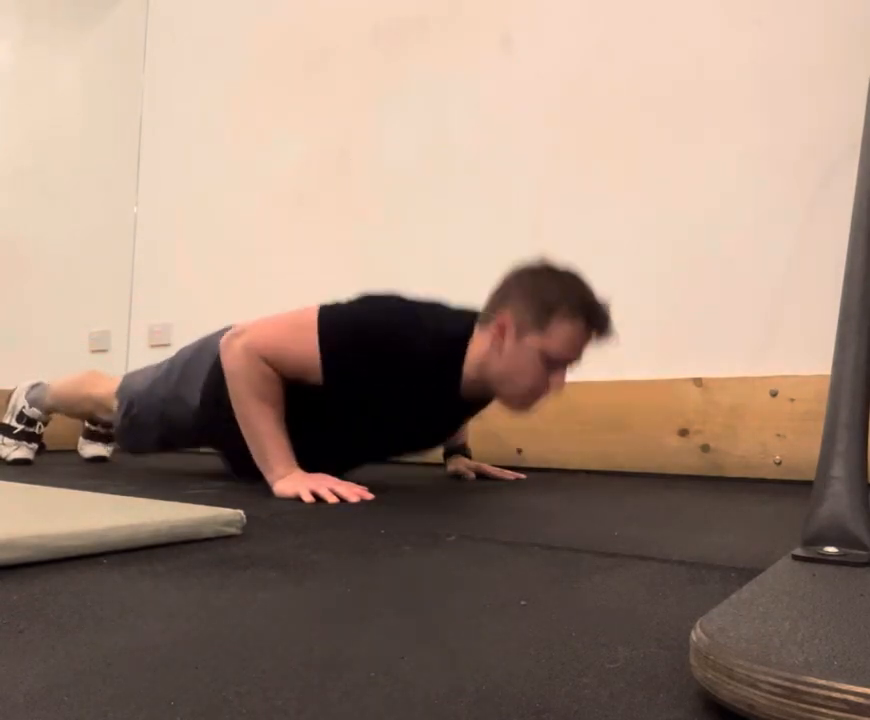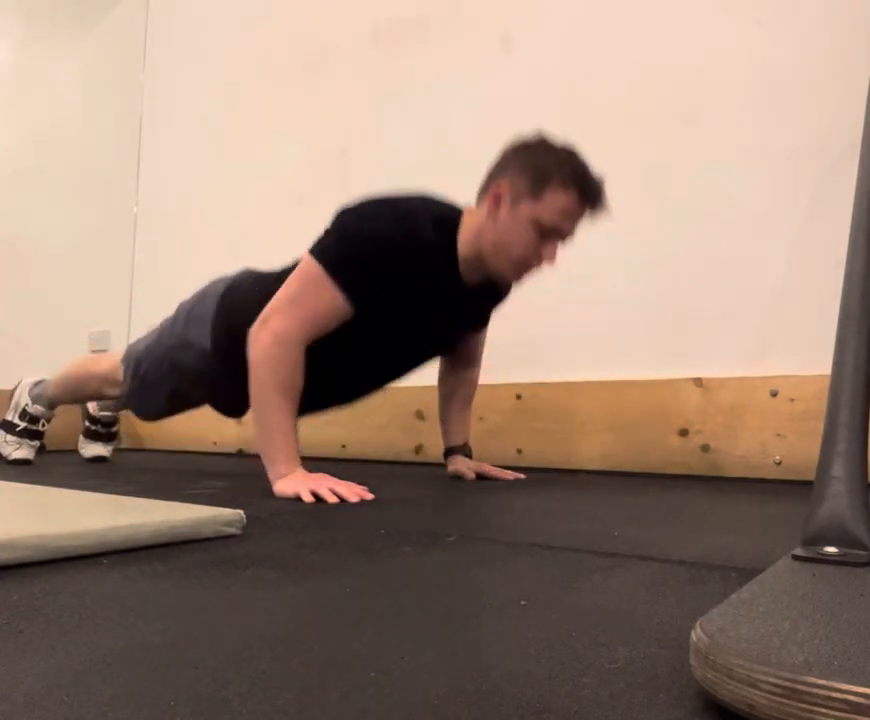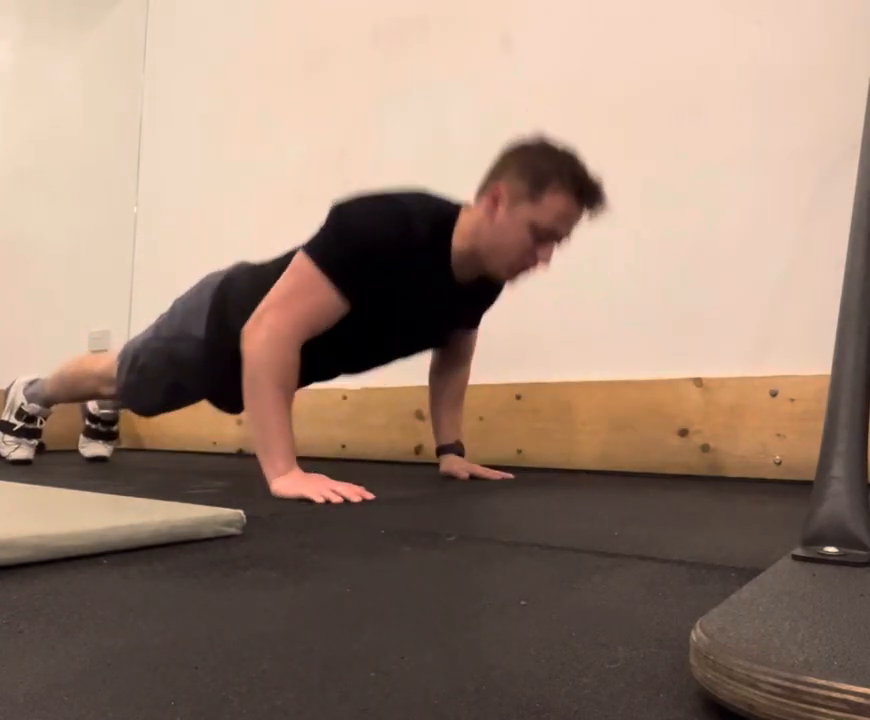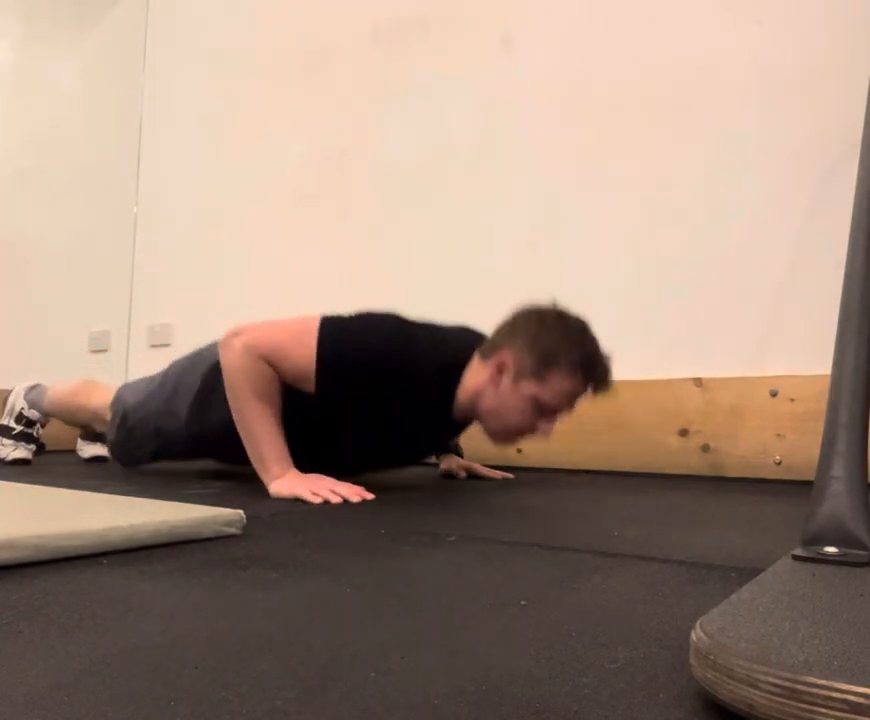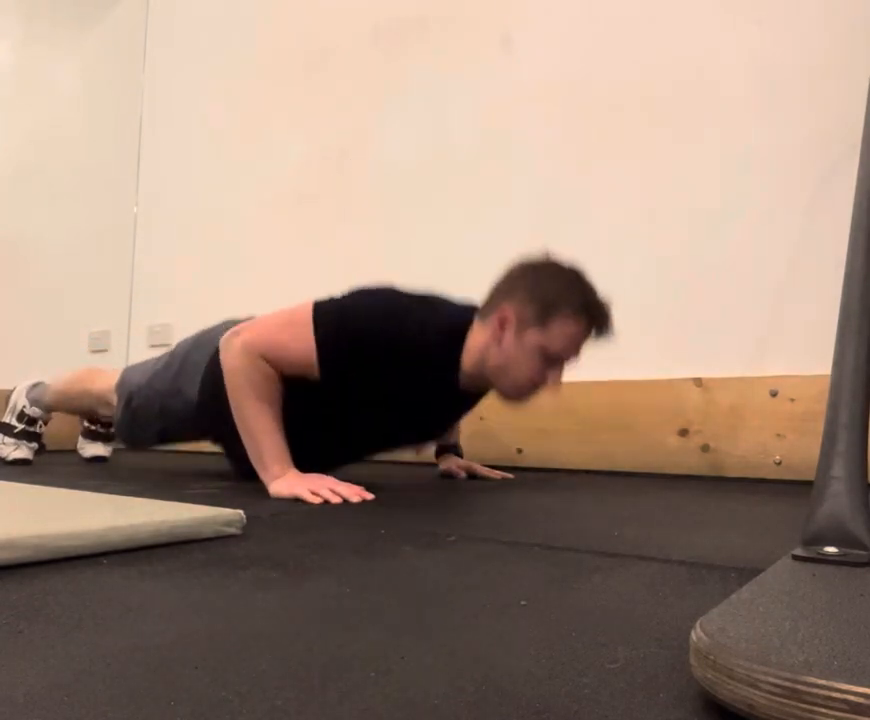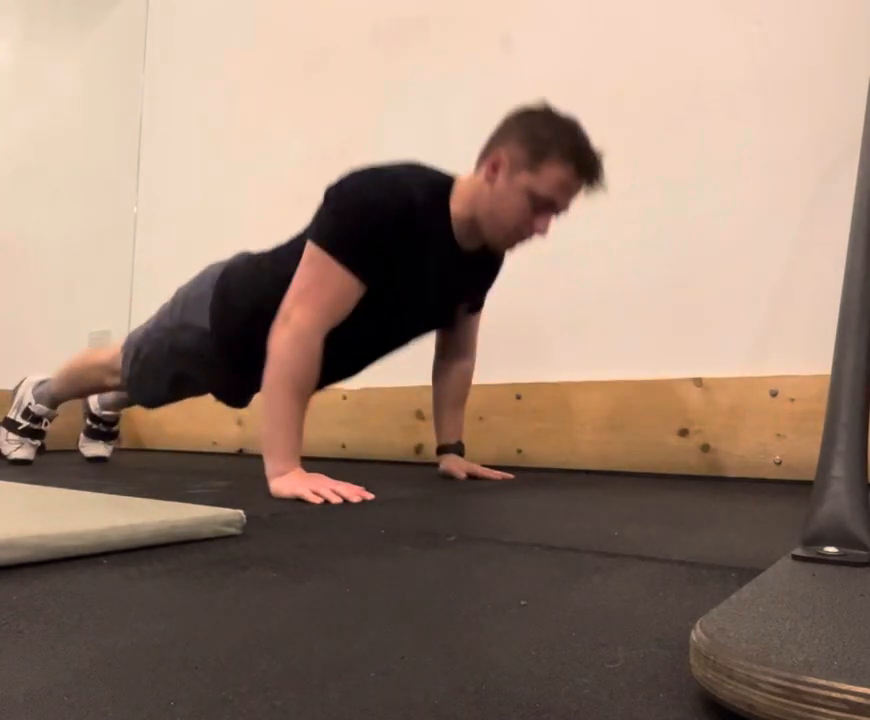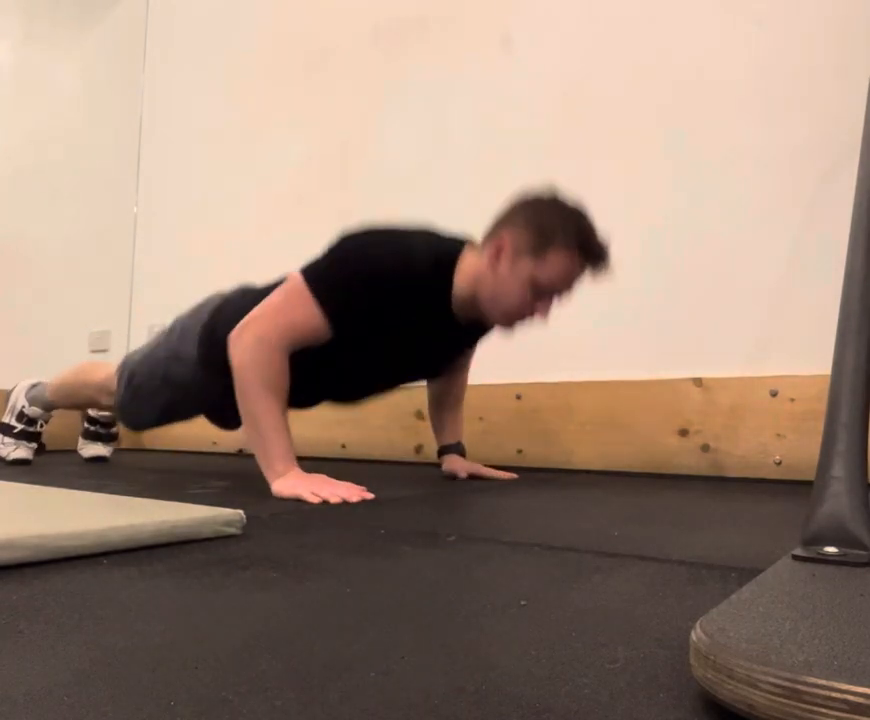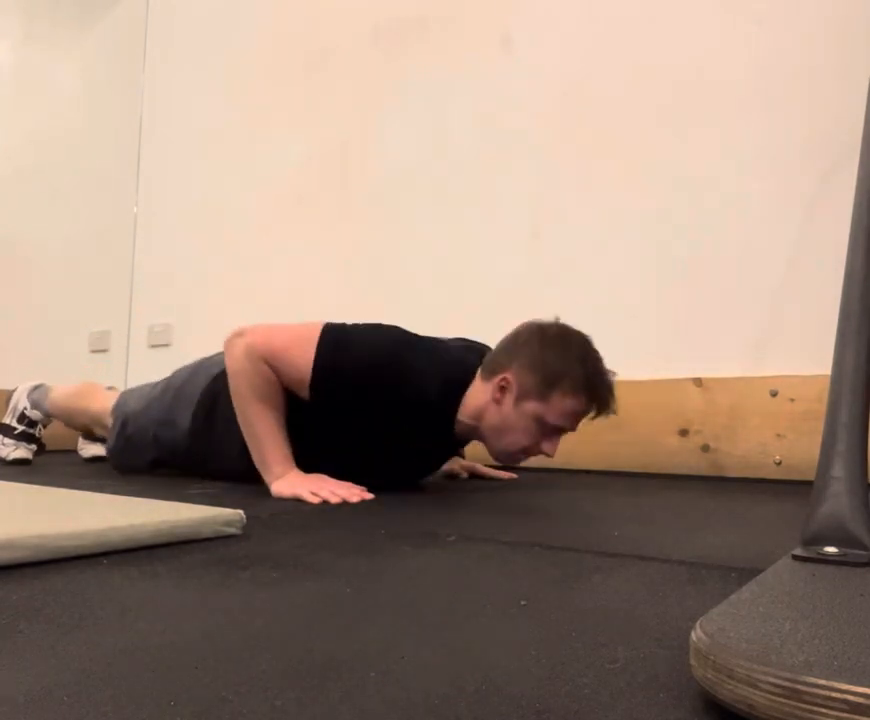
dt=0.2s
person 1, frame 1
left shoulder: (483, 365)
right shoulder: (396, 337)
right elbow: (242, 347)
left wrist: (457, 453)
right wrist: (284, 473)
left hip: (281, 393)
right hip: (222, 383)
right knee: (121, 409)
left ankle: (98, 427)
person 1, frame 2
left shoulder: (489, 277)
right shoulder: (389, 232)
left elbow: (460, 361)
right elbow: (270, 335)
left wrist: (458, 451)
right wrist: (287, 471)
left hip: (269, 349)
right hip: (225, 329)
right knee: (130, 383)
left ankle: (101, 413)
person 1, frame 3
left shoulder: (483, 269)
right shoulder: (388, 231)
left elbow: (451, 352)
right elbow: (269, 334)
left wrist: (450, 450)
right wrist: (281, 471)
left hip: (265, 337)
right hip: (222, 321)
right knee: (125, 381)
left ankle: (100, 412)
person 1, frame 4
left shoulder: (469, 368)
right shoulder: (397, 359)
right elbow: (242, 345)
left wrist: (444, 449)
right wrist: (280, 474)
left hip: (269, 395)
right hip: (215, 399)
right knee: (117, 416)
person 1, frame 5
left shoulder: (482, 350)
right shoulder: (396, 331)
right elbow: (242, 343)
left wrist: (447, 448)
right wrist: (279, 473)
left hip: (269, 392)
right hip: (219, 377)
right knee: (119, 404)
left ankle: (98, 423)
person 1, frame 6
left shoulder: (484, 252)
right shoulder: (384, 201)
left elbow: (456, 349)
right elbow: (299, 329)
left wrist: (450, 450)
right wrist: (283, 470)
left hip: (270, 352)
right hip: (224, 314)
right knee: (128, 372)
left ankle: (104, 411)
person 1, frame 7
left shoulder: (475, 294)
right shoulder: (389, 267)
left elbow: (449, 357)
right elbow: (253, 340)
left wrist: (451, 449)
right wrist: (283, 471)
left hip: (260, 350)
right hip: (220, 344)
right knee: (125, 391)
left ankle: (97, 421)
person 1, frame 8
left shoulder: (472, 382)
right shoulder: (397, 371)
right elbow: (247, 347)
left wrist: (448, 454)
right wrist: (283, 475)
left hip: (270, 403)
right hip: (217, 409)
right knee: (120, 423)
left ankle: (57, 401)
